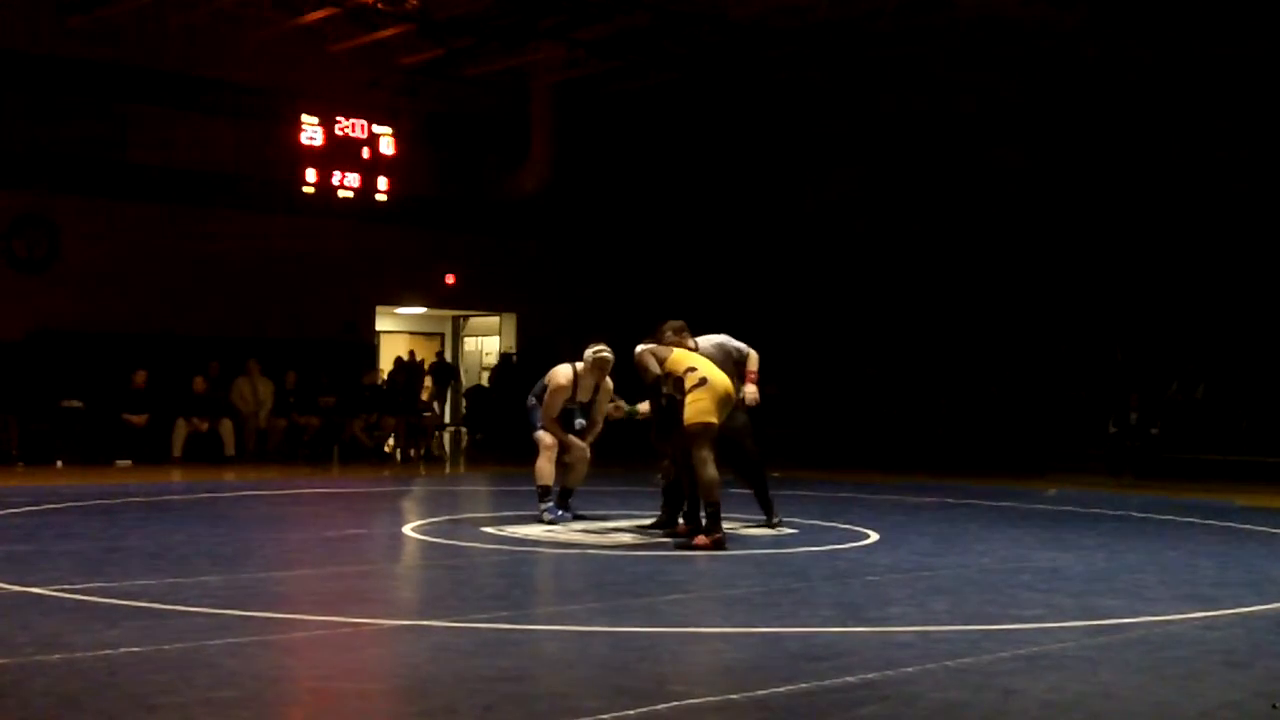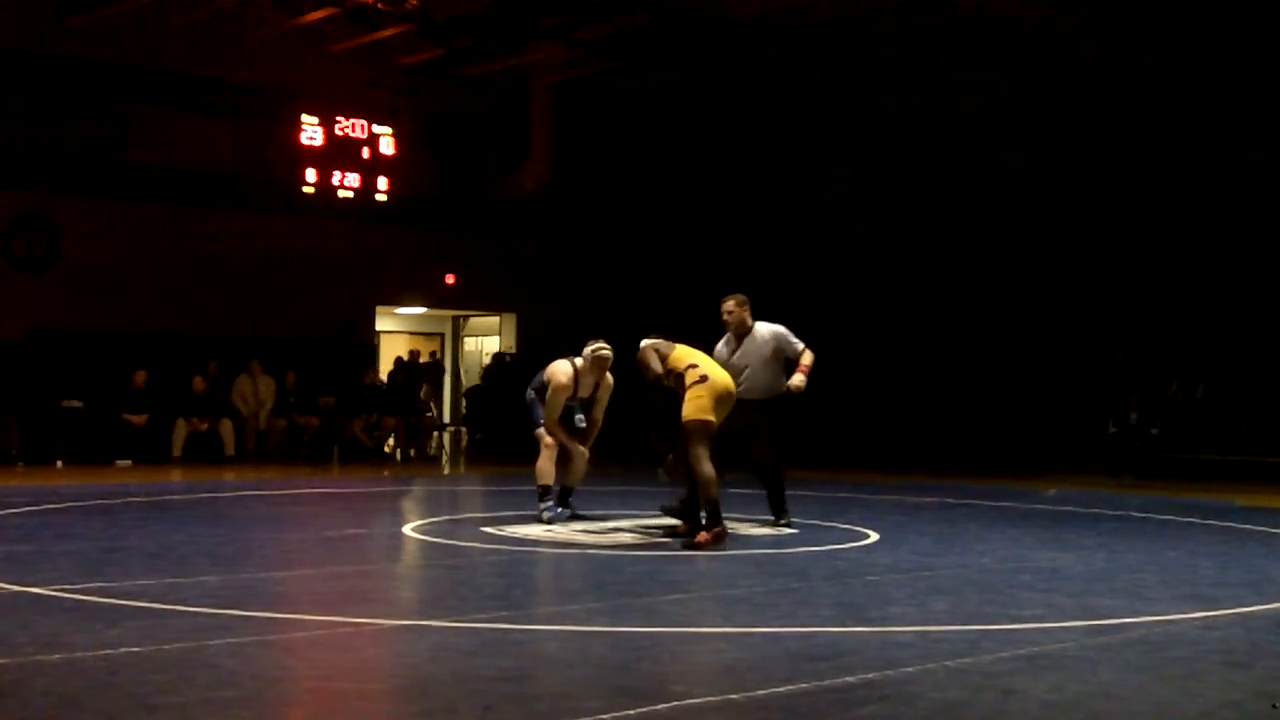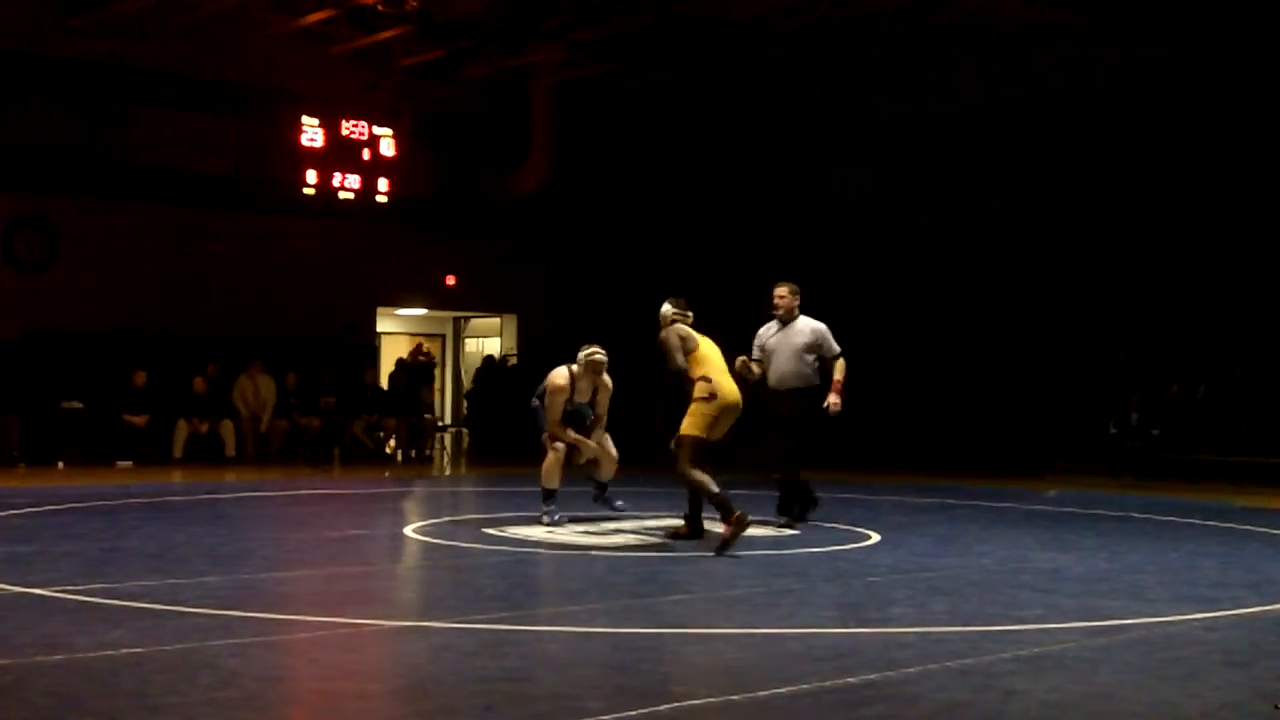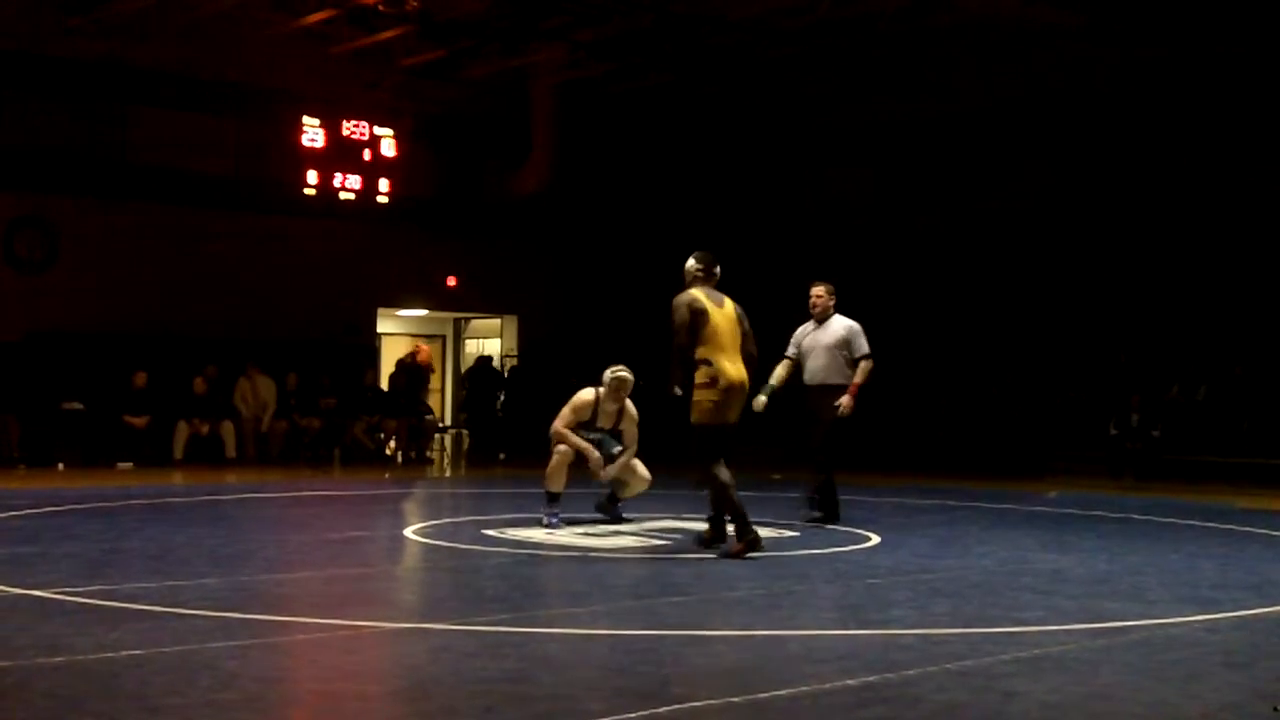
dt=0.3s
person 1, frame 1
left shoulder: (644, 354)
right shoulder: (676, 356)
left elbow: (655, 378)
left hip: (705, 385)
right hip: (725, 386)
left knee: (701, 456)
right knee: (686, 452)
left ankle: (714, 532)
right ankle: (693, 523)
person 1, frame 2
left shoulder: (646, 350)
right shoulder: (680, 352)
left elbow: (657, 376)
left hip: (705, 383)
right hip: (726, 383)
left knee: (698, 454)
right knee: (688, 452)
left ankle: (715, 526)
right ankle: (692, 522)
person 1, frame 3
left shoulder: (670, 333)
right shoulder: (704, 339)
left elbow: (679, 368)
left hip: (710, 396)
right hip: (732, 399)
left knee: (685, 465)
right knee: (691, 460)
left ankle: (732, 515)
right ankle: (693, 524)
person 1, frame 4
left shoulder: (684, 300)
right shoulder: (732, 305)
left elbow: (682, 346)
right elbow: (751, 352)
left wrist: (677, 382)
left hip: (712, 380)
right hip: (739, 380)
left knee: (708, 460)
right knee: (715, 457)
left ankle: (745, 532)
right ankle: (717, 526)
person 2, frame 1
left shoulder: (718, 344)
left elbow: (751, 354)
left wrist: (751, 383)
left hip: (731, 410)
left knee: (748, 460)
right knee: (677, 463)
left ankle: (769, 511)
right ankle: (669, 517)
person 2, frame 2
left shoulder: (774, 333)
right shoulder: (722, 348)
left elbow: (806, 352)
left wrist: (801, 373)
left hip: (770, 406)
right hip: (737, 406)
left knee: (765, 460)
left ankle: (780, 511)
person 2, frame 3
left shoulder: (815, 328)
right shoulder: (765, 332)
left elbow: (838, 359)
right elbow: (757, 370)
left wrist: (836, 391)
right wrist: (745, 369)
left hip: (804, 399)
right hip: (775, 399)
left knee: (789, 457)
right knee: (781, 458)
left ankle: (787, 511)
right ankle: (805, 500)
person 2, frame 4
left shoulder: (848, 327)
right shoulder: (802, 331)
left elbow: (866, 362)
right elbow: (786, 365)
left wrist: (851, 393)
right wrist: (766, 392)
left hip: (837, 396)
right hip: (812, 396)
left knee: (825, 451)
right knee: (823, 453)
left ankle: (820, 505)
right ankle: (829, 509)
person 3, frame 1
left shoulder: (606, 387)
right shoulder: (563, 380)
left elbow: (597, 422)
right elbow: (547, 419)
left wrist: (582, 444)
right wrist: (573, 441)
left hip: (569, 409)
right hip: (541, 405)
left knee: (583, 455)
right knee: (550, 445)
left ankle: (562, 503)
right ankle: (546, 506)
person 3, frame 2
left shoulder: (607, 382)
right shoulder: (564, 379)
left elbow: (596, 419)
right elbow: (550, 420)
left wrist: (584, 446)
right wrist: (574, 446)
left hip: (569, 404)
right hip: (540, 398)
left knee: (582, 455)
right knee: (550, 444)
left ankle: (563, 502)
right ankle: (546, 505)
person 3, frame 3
left shoulder: (605, 384)
right shoulder: (560, 382)
left elbow: (601, 416)
right elbow: (553, 423)
left wrist: (587, 445)
right wrist: (585, 443)
left hip: (580, 410)
right hip: (547, 408)
left knee: (611, 456)
right knee: (558, 449)
left ankle: (602, 492)
right ankle: (548, 507)
person 3, frame 4
left shoulder: (629, 412)
right shoulder: (585, 400)
left elbow: (631, 446)
right elbow: (556, 429)
left wrist: (614, 468)
right wrist: (588, 450)
left hip: (600, 441)
right hip: (573, 439)
left knee: (643, 479)
right knee: (563, 452)
left ankle: (609, 504)
right ankle: (551, 509)
